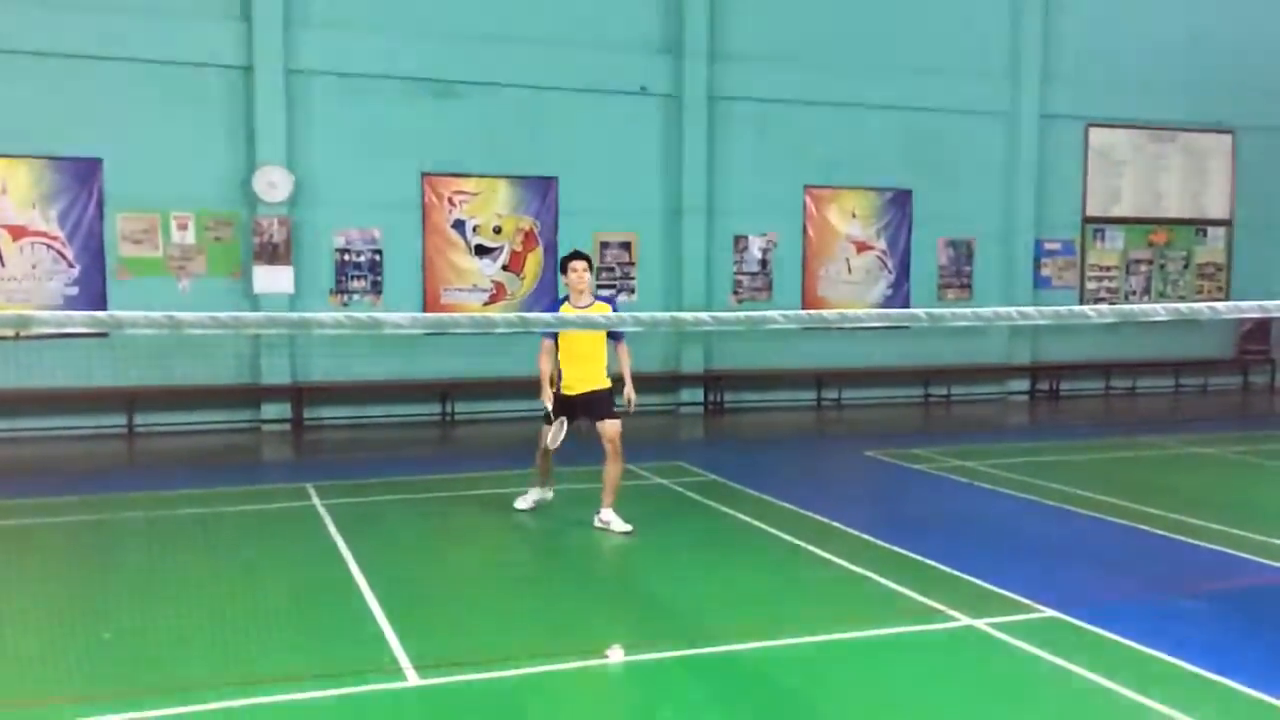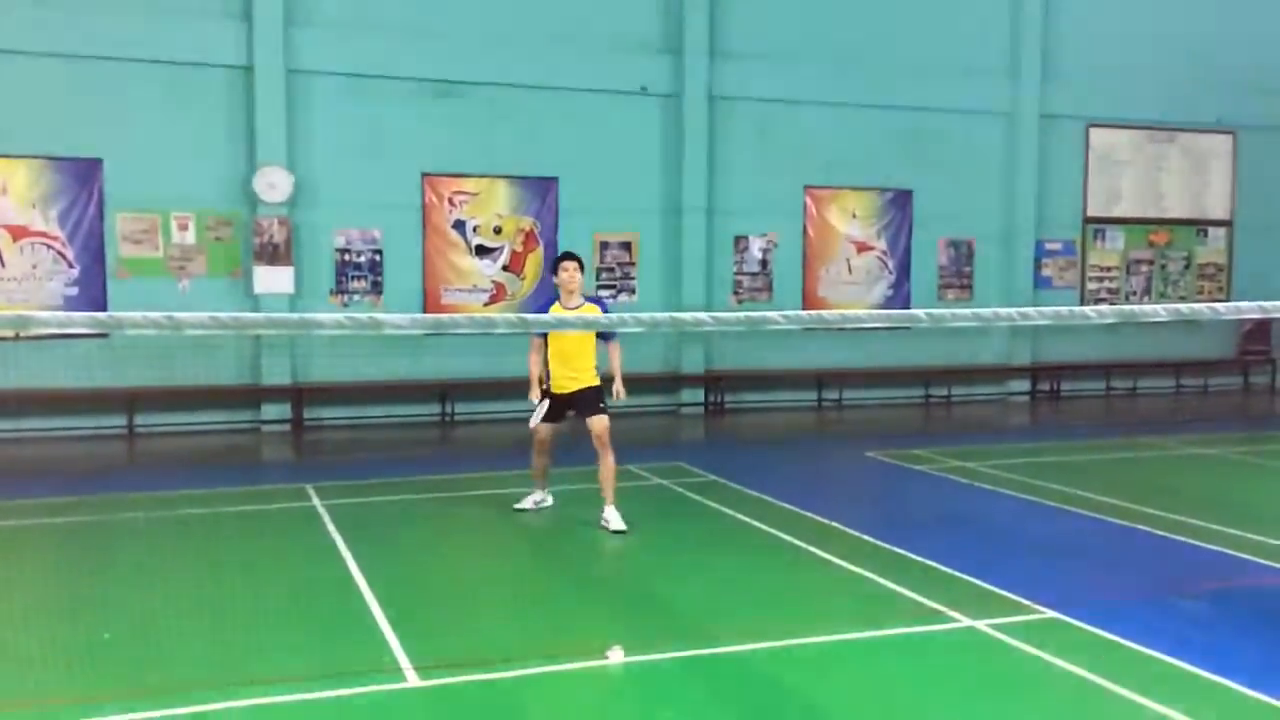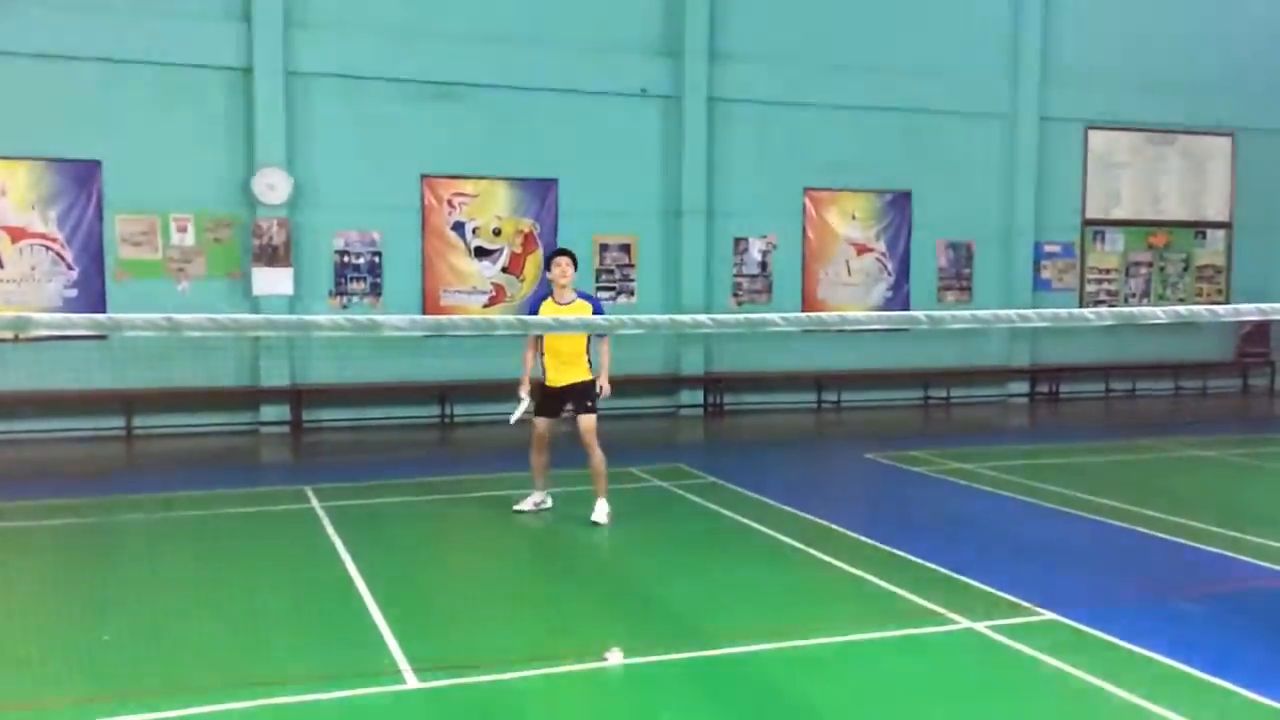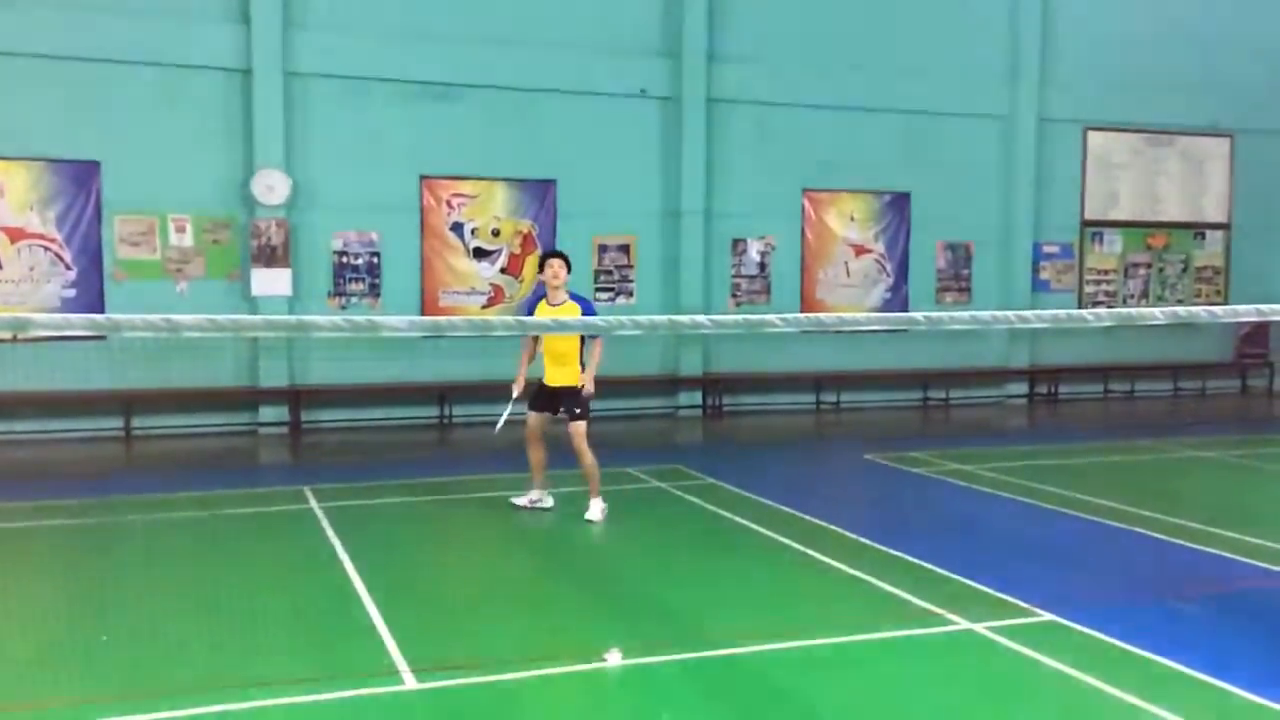
dt=0.1s
person 1, frame 1
left shoulder: (608, 309)
right shoulder: (555, 311)
left elbow: (621, 346)
right elbow: (546, 352)
left wrist: (628, 382)
right wrist: (546, 387)
left hip: (599, 389)
right hip: (564, 391)
left knee: (614, 445)
right knee: (546, 444)
left ankle: (606, 512)
right ankle: (541, 489)
person 1, frame 2
left shoulder: (598, 309)
right shoulder: (546, 311)
left elbow: (612, 345)
right elbow: (536, 350)
left wrist: (618, 379)
right wrist: (534, 385)
left hip: (588, 386)
right hip: (555, 388)
left knee: (603, 440)
right knee: (540, 442)
left ankle: (609, 509)
right ankle: (542, 493)
person 1, frame 3
left shoulder: (590, 304)
right shoulder: (538, 304)
left elbow: (604, 340)
right elbow: (532, 343)
left wrist: (604, 374)
right wrist: (526, 378)
left hip: (582, 382)
right hip: (550, 383)
left knee: (589, 439)
right knee: (539, 438)
left ankle: (602, 501)
right ankle: (541, 495)
person 1, frame 4
left shoulder: (582, 306)
right shoulder: (535, 306)
left elbow: (596, 343)
left wrist: (590, 375)
right wrist: (521, 375)
left hip: (575, 384)
right hip: (548, 382)
left knee: (579, 443)
right knee: (532, 433)
left ankle: (596, 500)
right ankle: (540, 493)
